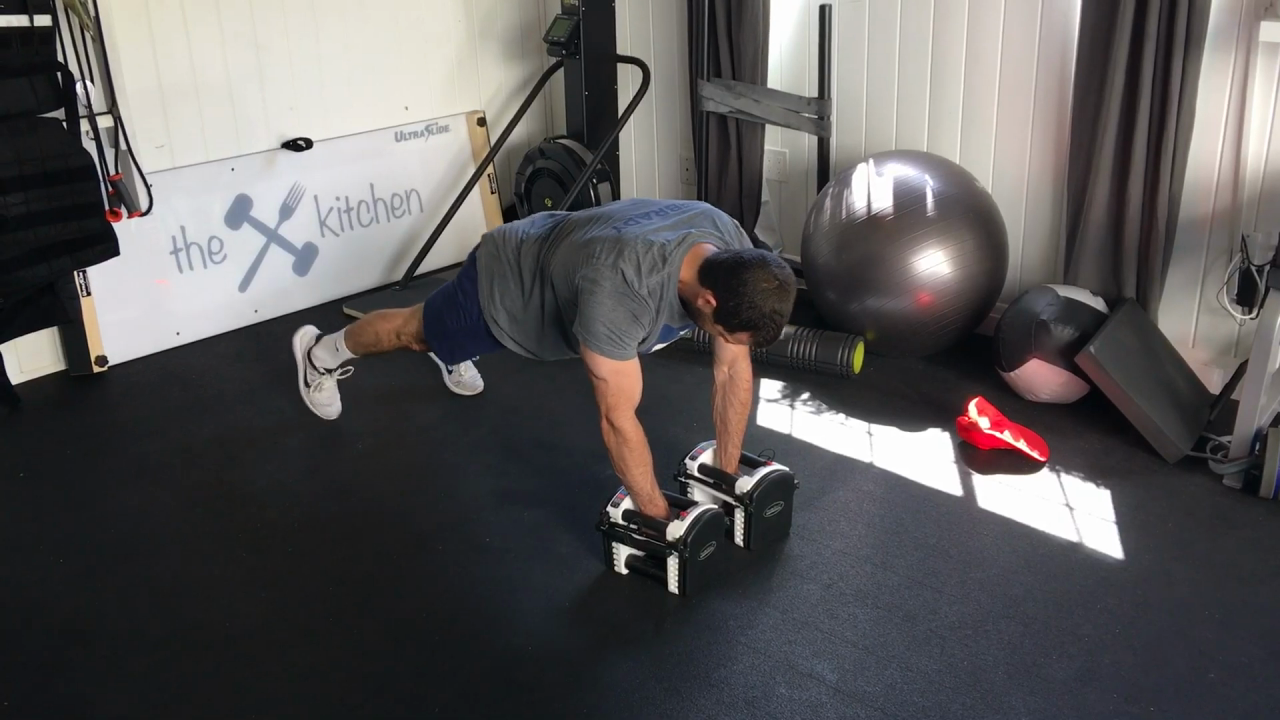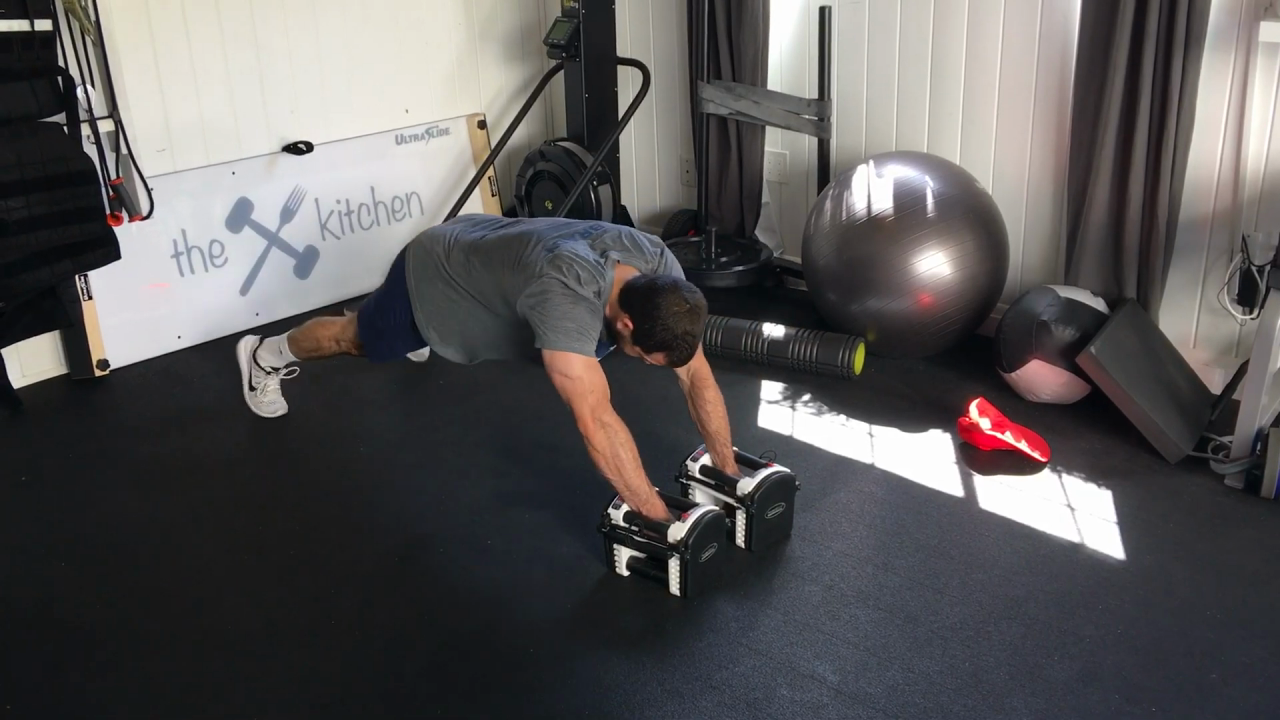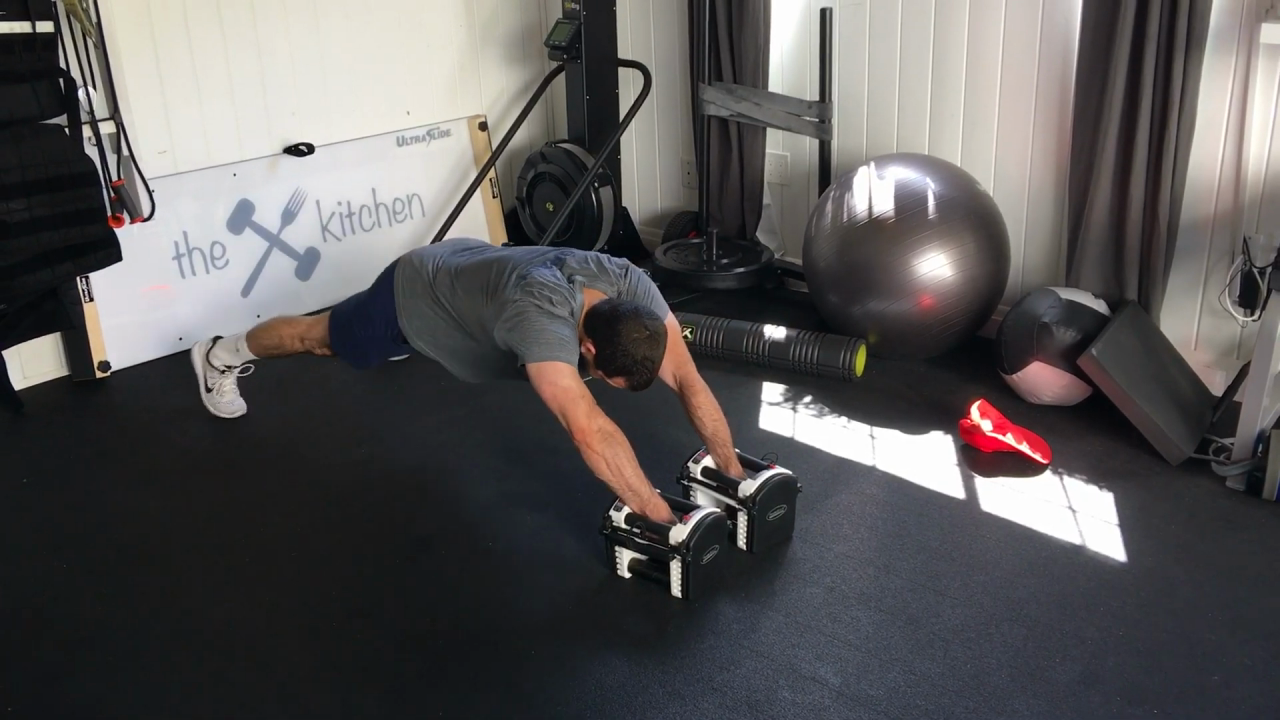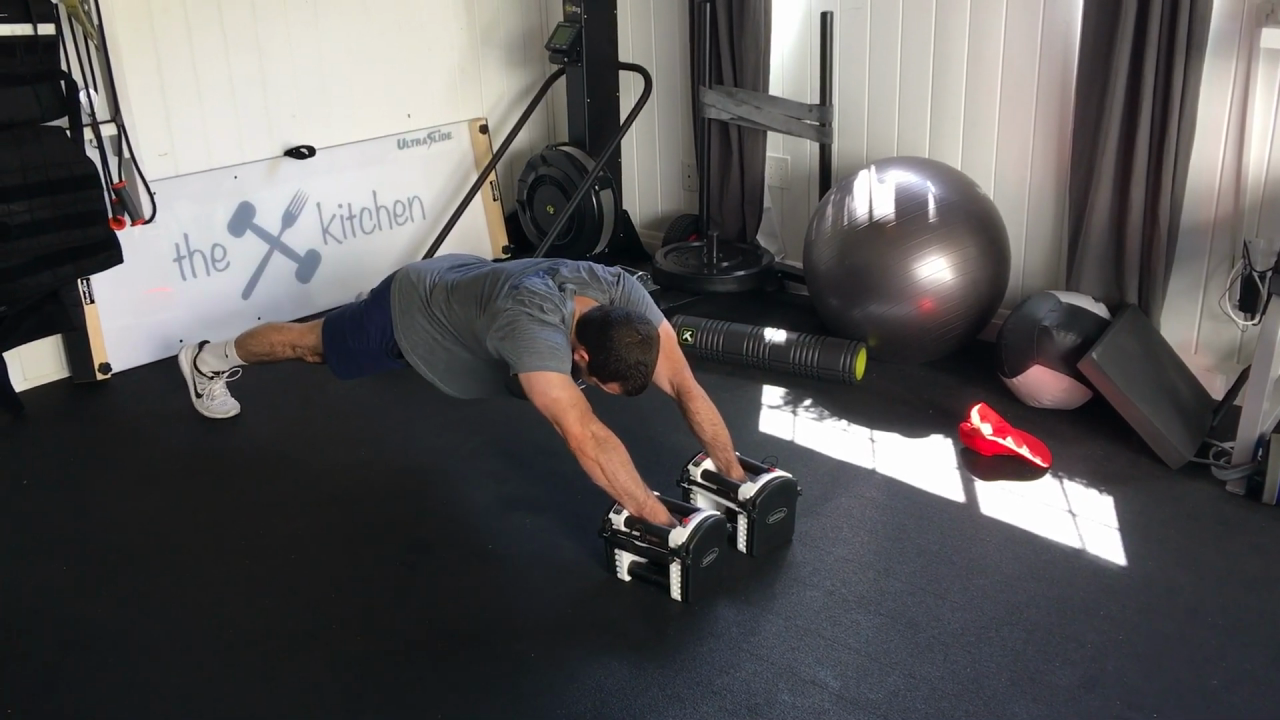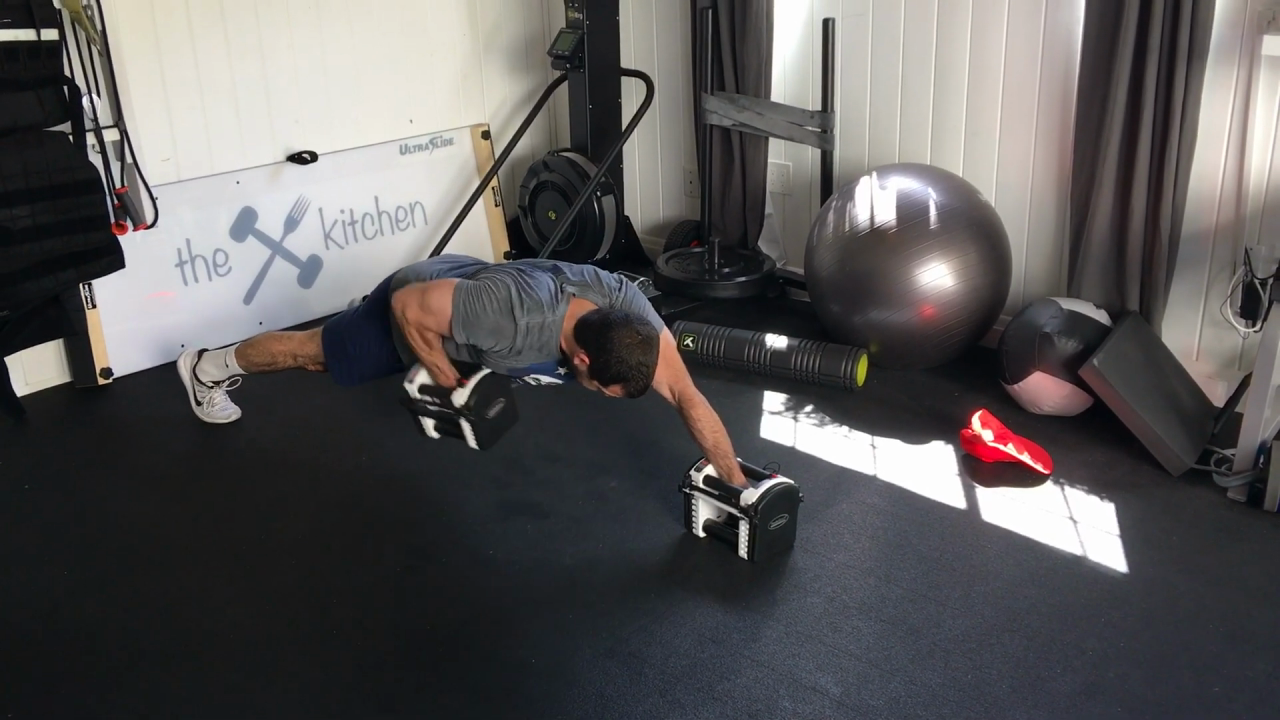
dt=1s
person 1, frame 1
left shoulder: (733, 250)
right shoulder: (620, 287)
left elbow: (733, 371)
right elbow: (618, 419)
left wrist: (728, 477)
right wrist: (660, 520)
left hip: (552, 260)
right hip: (506, 278)
right knee: (418, 329)
left ankle: (451, 356)
right ankle: (324, 352)
person 1, frame 2
left shoulder: (659, 265)
right shoulder: (567, 298)
left elbow: (697, 375)
right elbow: (596, 422)
left wrist: (730, 474)
right wrist: (660, 519)
left hip: (481, 243)
right hip: (435, 270)
right knee: (357, 336)
left ankle: (414, 335)
right ankle: (266, 357)
person 1, frame 3
left shoulder: (632, 286)
right shoulder: (542, 317)
left elbow: (688, 381)
right elbow: (589, 432)
left wrist: (734, 474)
right wrist: (664, 520)
left hip: (466, 266)
right hip: (417, 289)
right knee: (322, 336)
left ankle: (394, 343)
right ankle: (221, 355)
person 1, frame 4
left shoulder: (624, 295)
right shoulder: (533, 326)
left elbow: (685, 387)
right elbow: (585, 437)
left wrist: (736, 477)
right wrist: (664, 524)
left hip: (462, 282)
right hip: (411, 309)
right knee: (312, 343)
left ankle: (352, 312)
right ankle: (211, 359)
person 1, frame 5
left shoulder: (624, 303)
right shoulder: (510, 316)
left elbow: (685, 394)
right elbow: (406, 304)
left wrist: (737, 483)
right wrist: (450, 385)
left hip: (458, 293)
right hip: (410, 307)
right knee: (314, 352)
left ankle: (361, 313)
right ankle: (211, 365)
